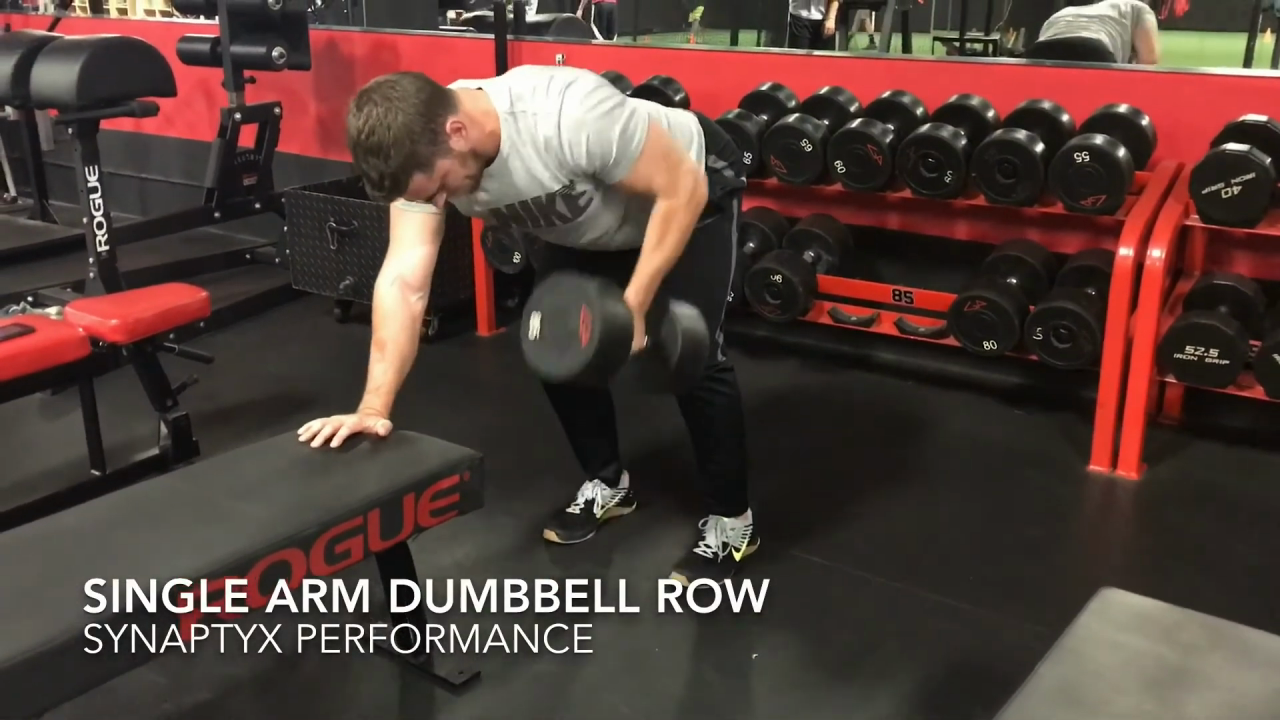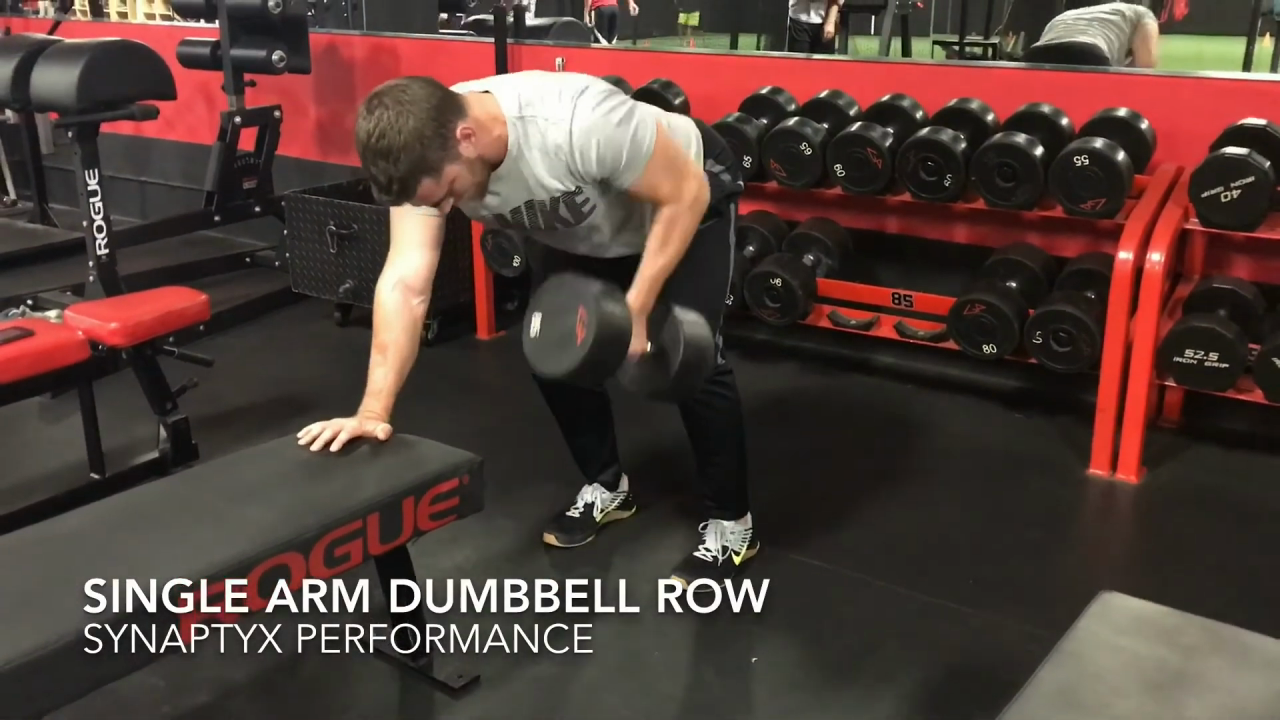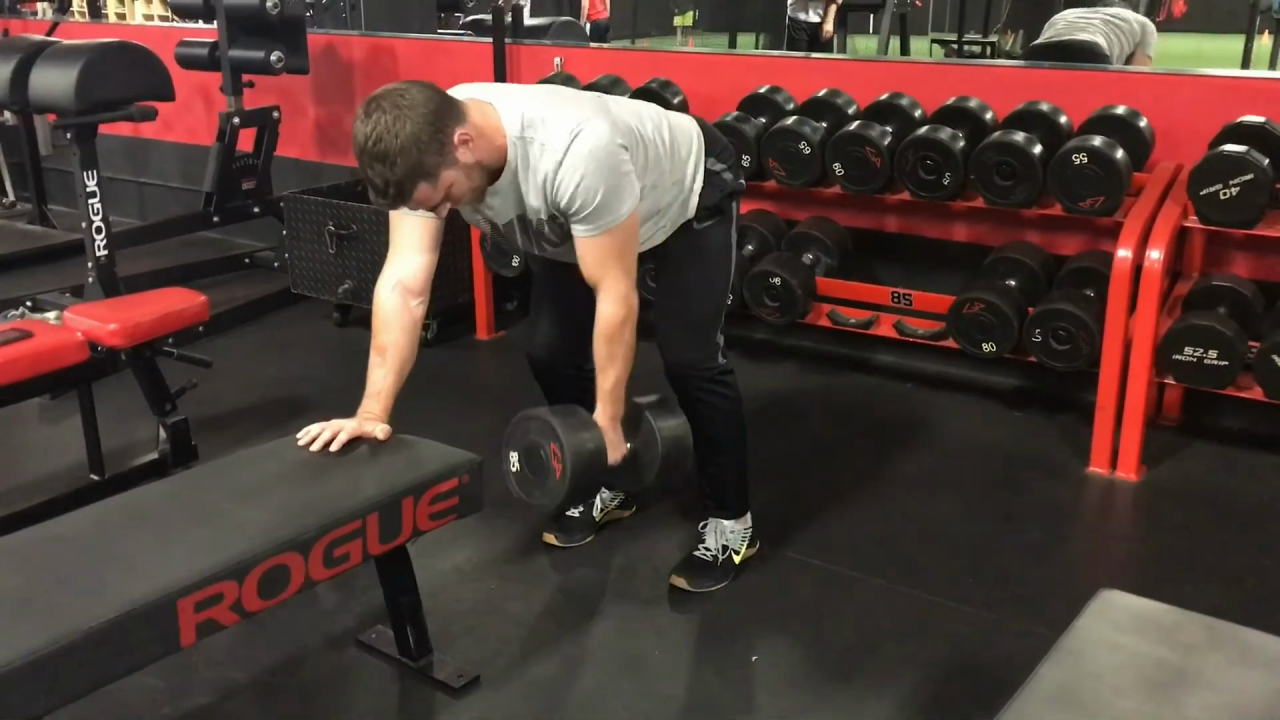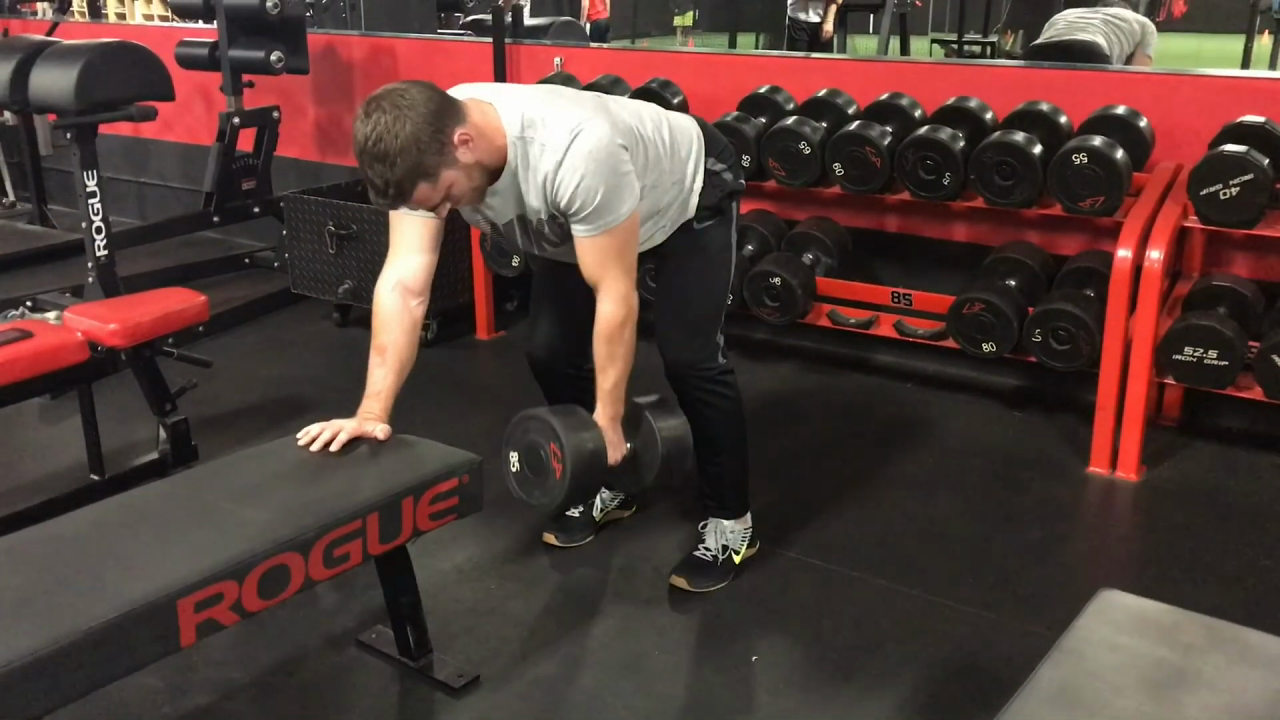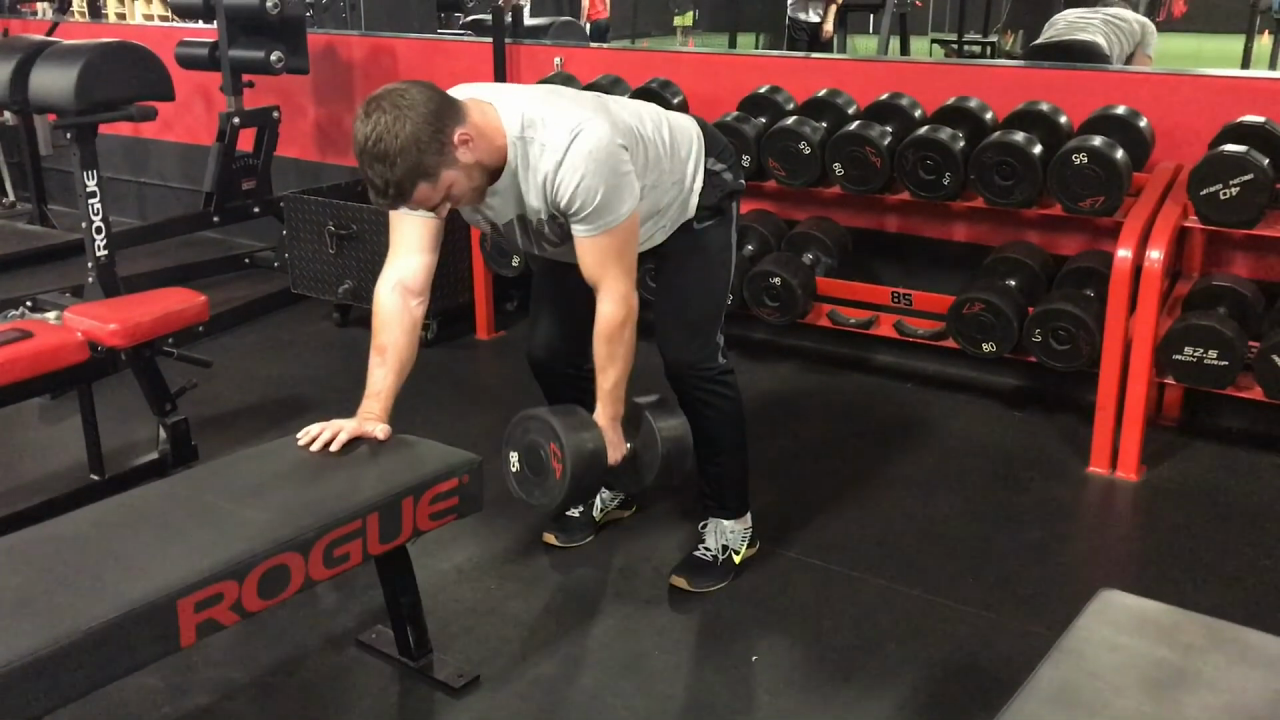
dt=0.5s
person 1, frame 1
left shoulder: (570, 116)
right shoulder: (422, 147)
left elbow: (683, 189)
right elbow: (404, 280)
left wrist: (634, 306)
right wrist: (373, 408)
left hip: (688, 187)
left ankle: (732, 520)
right ankle: (607, 482)
person 1, frame 2
left shoulder: (579, 123)
right shoulder: (427, 150)
left elbow: (686, 195)
right elbow: (406, 281)
left wrist: (636, 309)
right wrist: (374, 411)
left hip: (685, 201)
left ankle: (731, 524)
right ankle: (606, 487)
person 1, frame 3
left shoulder: (576, 153)
right shoulder: (424, 152)
left elbow: (616, 296)
right elbow: (404, 285)
left wrist: (607, 420)
right wrist: (372, 412)
left hip: (688, 194)
left knee: (687, 359)
right knee: (550, 353)
left ankle: (731, 521)
right ankle: (606, 488)
person 1, frame 4
left shoulder: (576, 154)
right shoulder: (423, 151)
left elbow: (615, 296)
right elbow: (404, 283)
left wrist: (607, 420)
right wrist: (372, 412)
left hip: (688, 192)
left knee: (687, 358)
right knee: (550, 353)
left ankle: (731, 522)
right ankle: (606, 488)
person 1, frame 5
left shoulder: (575, 152)
right shoulder: (423, 152)
left elbow: (615, 296)
right elbow: (404, 284)
left wrist: (607, 419)
right wrist: (372, 412)
left hip: (688, 192)
left knee: (687, 357)
right knee: (550, 352)
left ankle: (730, 521)
right ankle: (606, 487)
